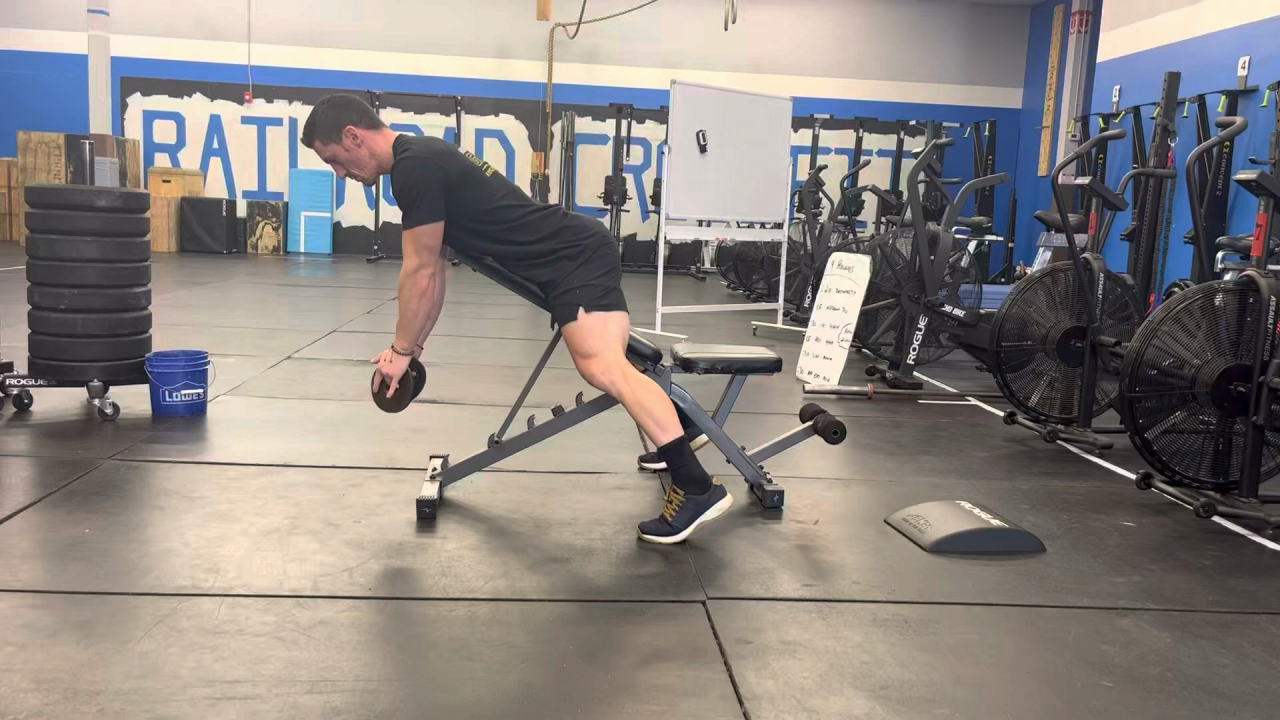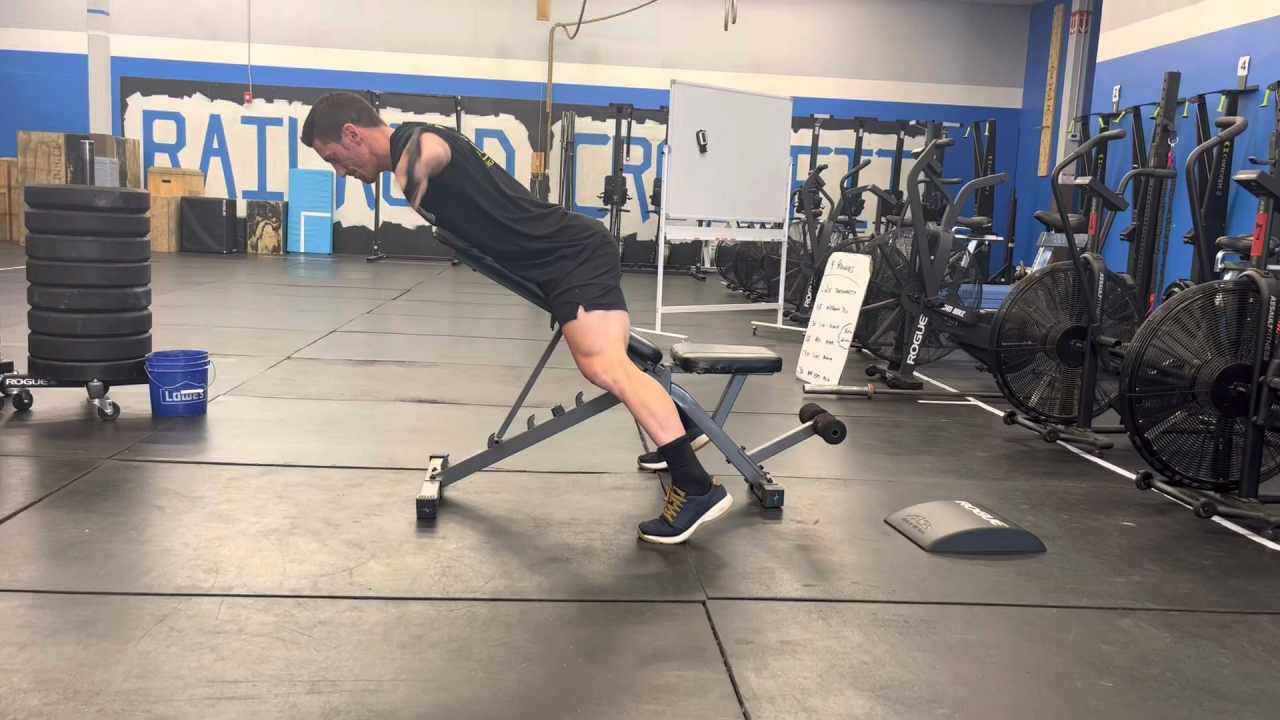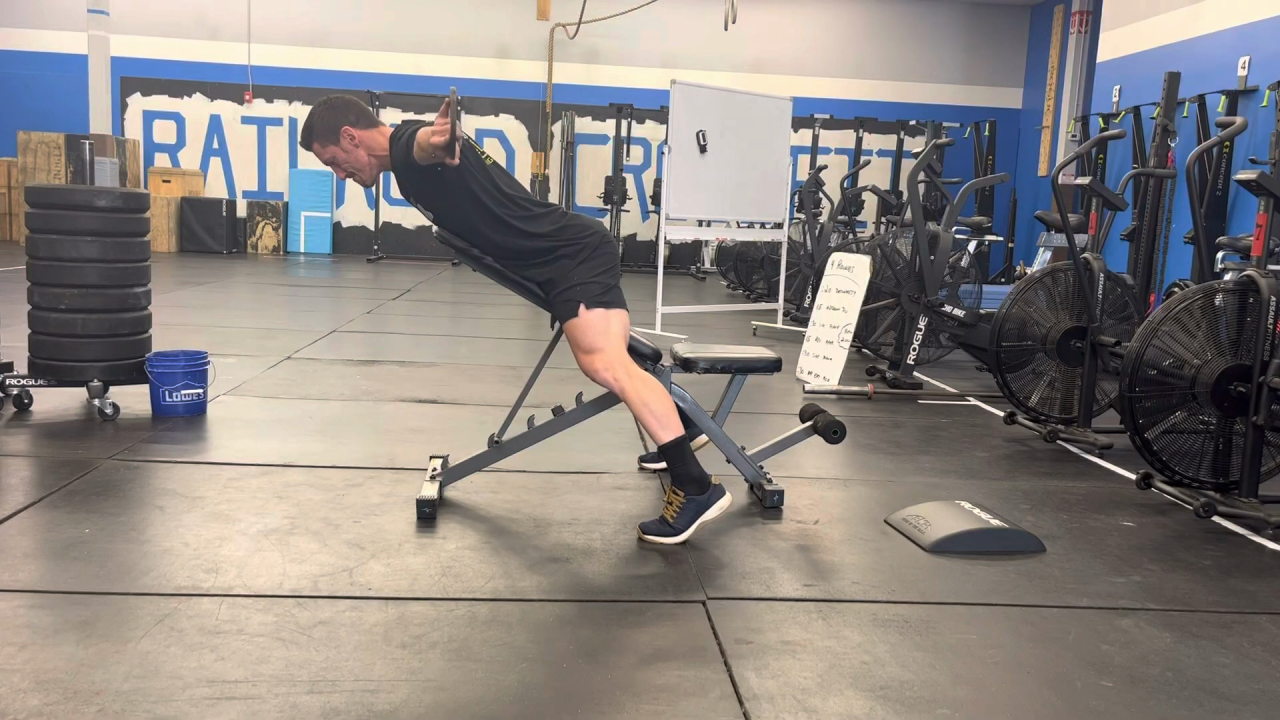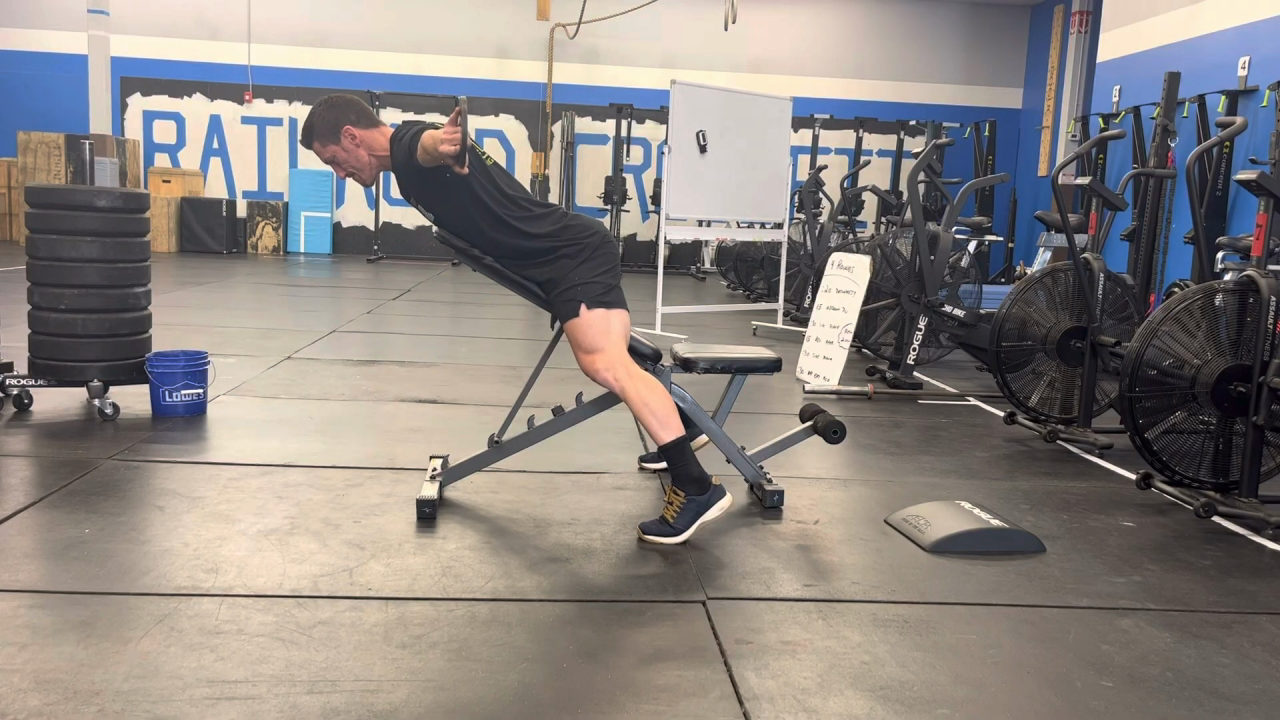
dt=0.7s
person 1, frame 1
left shoulder: (415, 168)
right shoulder: (421, 159)
left elbow: (419, 273)
right elbow: (433, 268)
left wrist: (401, 350)
right wrist: (414, 345)
left hip: (576, 256)
right hip: (574, 252)
left knee: (601, 367)
right knee: (607, 360)
left ankle: (696, 486)
right ankle: (681, 426)
person 1, frame 2
left shoulder: (410, 140)
right shoulder: (410, 149)
left elbow: (432, 145)
left wrist: (417, 164)
left hip: (574, 255)
right hip: (569, 251)
left knee: (604, 366)
right knee: (609, 358)
left ankle: (696, 487)
right ankle: (681, 426)
person 1, frame 3
left shoulder: (409, 144)
right shoulder: (410, 158)
left elbow: (430, 141)
left wrist: (440, 138)
left hip: (573, 252)
right hip: (569, 252)
left knee: (604, 363)
right knee: (610, 356)
left ankle: (696, 486)
right ankle: (683, 425)
person 1, frame 4
left shoulder: (409, 144)
right shoulder: (409, 158)
left elbow: (431, 143)
left wrist: (446, 142)
left hip: (575, 253)
right hip: (570, 252)
left knee: (604, 363)
right knee: (609, 354)
left ankle: (696, 487)
right ankle: (683, 426)
